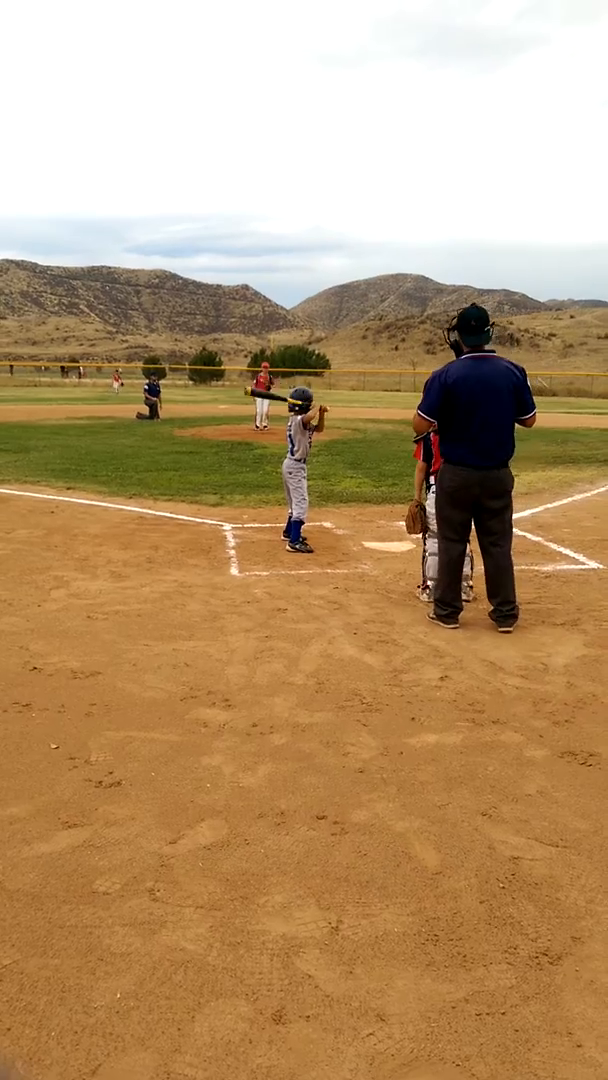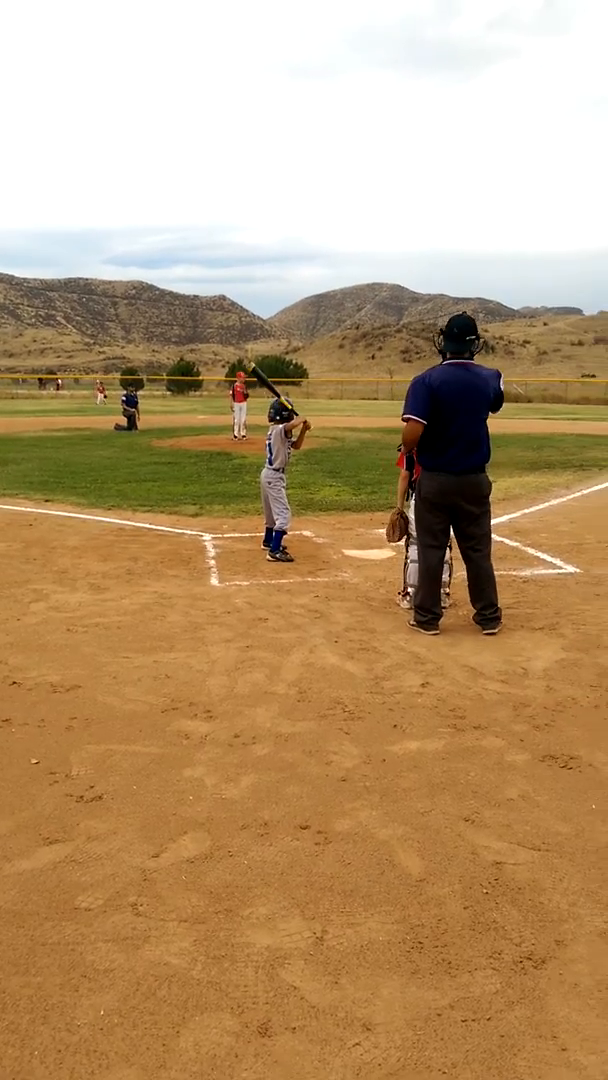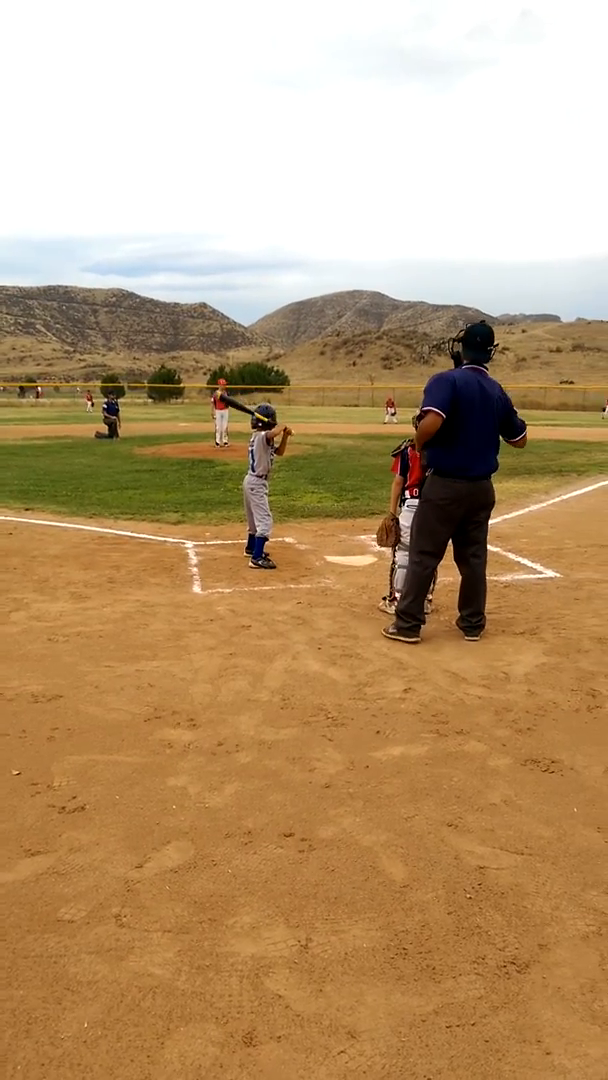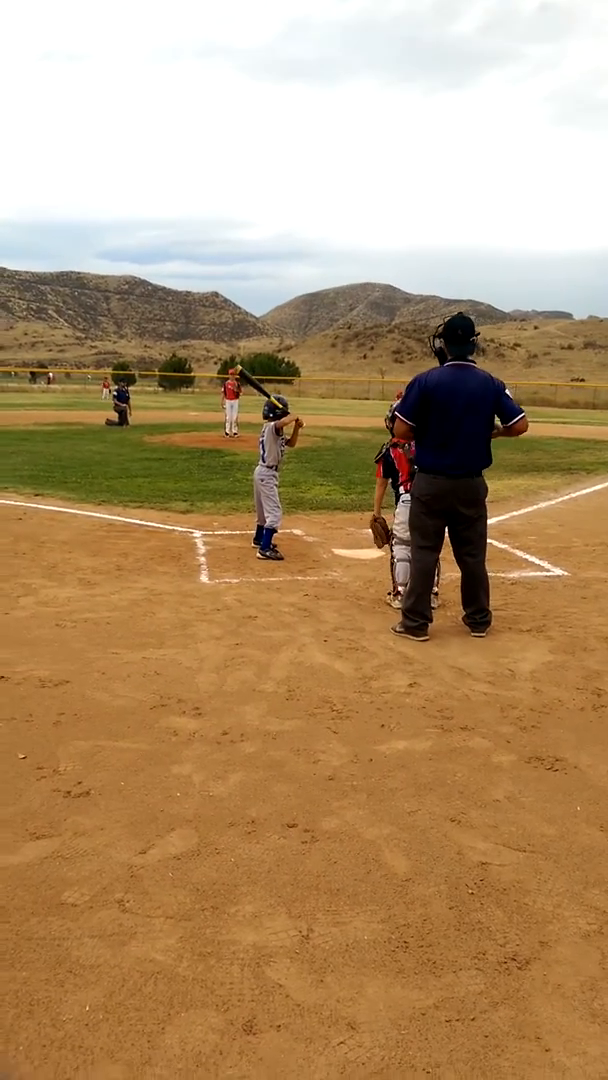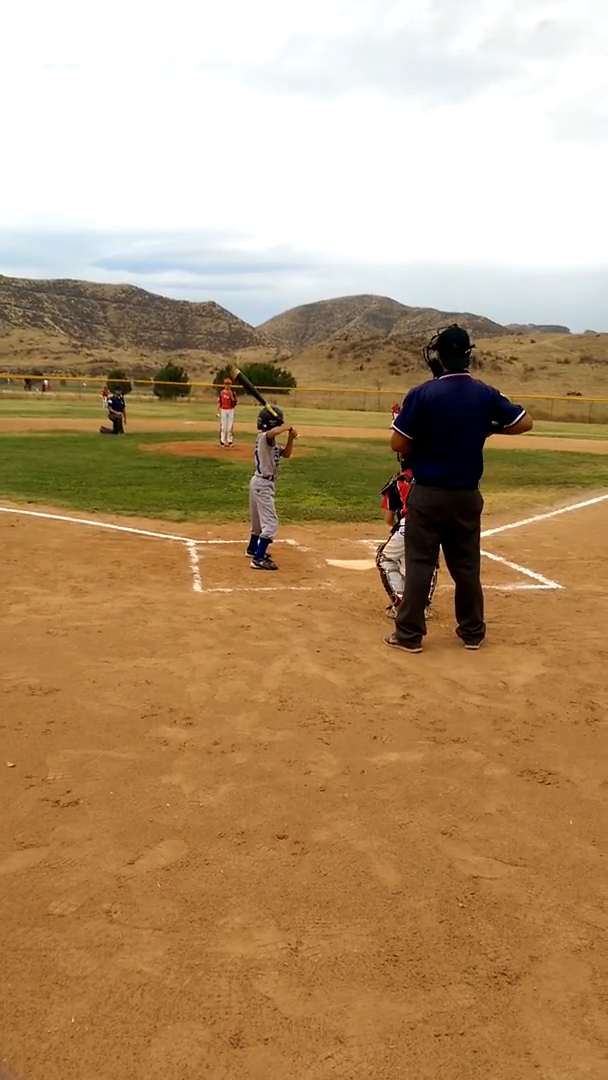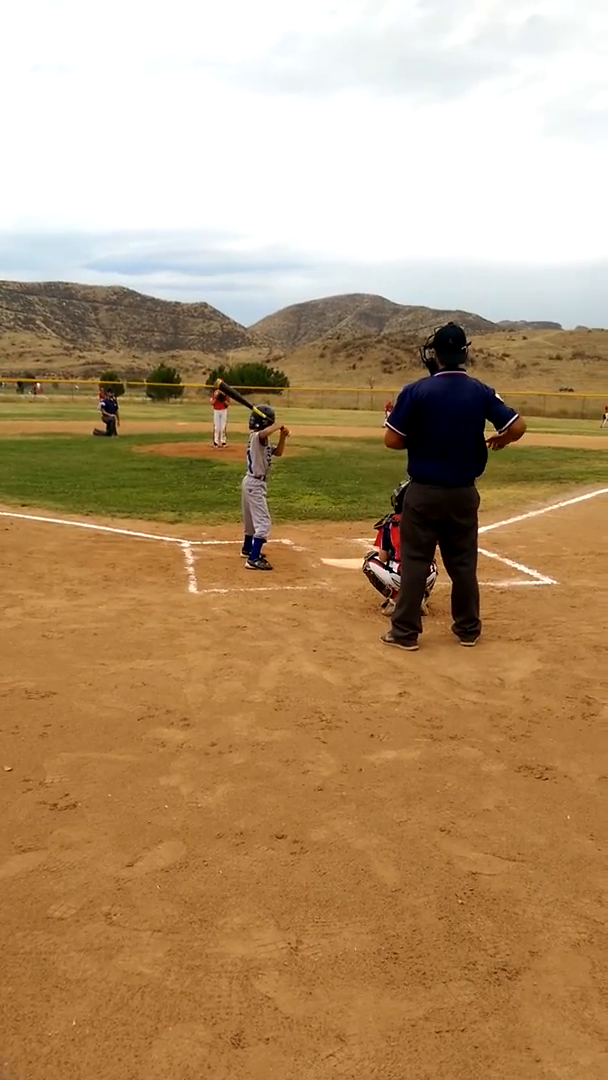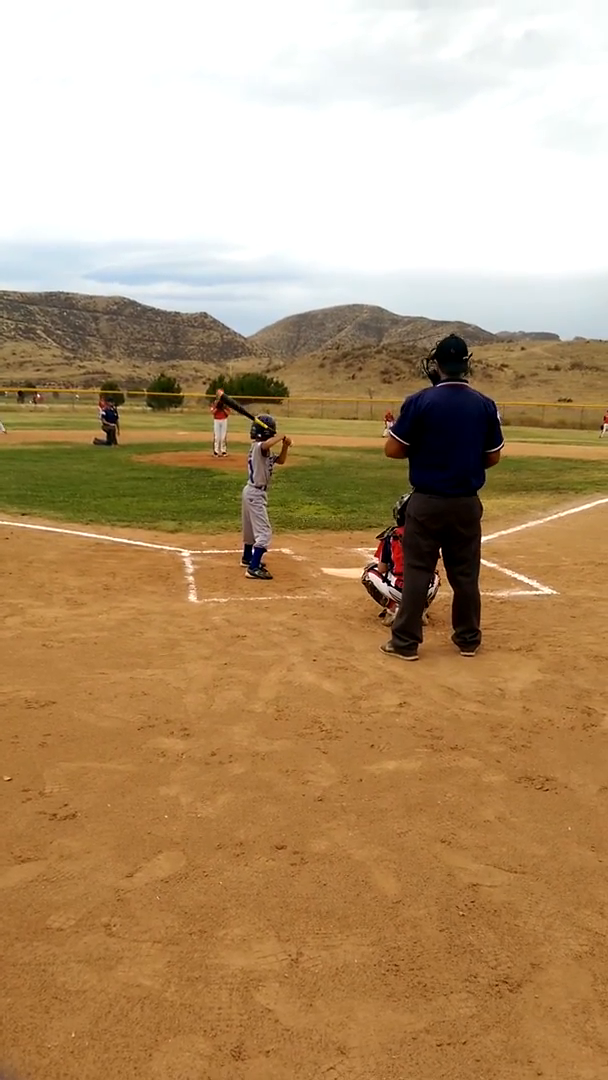
dt=0.7s
person 1, frame 1
left shoulder: (445, 376)
right shoulder: (513, 372)
left elbow: (421, 426)
right elbow: (528, 420)
left hip: (457, 474)
right hip: (497, 474)
left knee: (452, 543)
right knee: (498, 545)
left ankle: (447, 610)
right ankle: (505, 613)
person 1, frame 2
left shoulder: (428, 380)
right shoulder: (489, 379)
left elbow: (412, 432)
left wrist: (408, 449)
left hip: (435, 480)
right hip: (474, 480)
left knee: (431, 549)
right knee: (478, 550)
left ankle: (427, 617)
right ankle: (489, 616)
person 1, frame 3
left shoulder: (447, 380)
right shoulder: (498, 393)
left elbow: (430, 424)
right elbow: (520, 440)
left wrist: (418, 443)
left hip: (445, 484)
right hip: (481, 487)
left knee: (424, 555)
right knee: (474, 556)
left ankle: (407, 624)
right ankle: (472, 623)
person 1, frame 4
left shoulder: (426, 381)
right shoulder: (490, 384)
left elbow: (401, 430)
right elbow: (520, 425)
right wrist: (494, 430)
left hip: (431, 482)
right hip: (471, 484)
left knee: (424, 553)
right knee: (472, 554)
left ankle: (416, 622)
right ankle: (478, 620)
person 1, frame 5
left shoulder: (422, 394)
right shoulder: (485, 394)
left elbow: (398, 444)
right elbow: (524, 422)
left hip: (428, 495)
right hip: (466, 495)
left knee: (419, 565)
right knee: (467, 565)
left ankle: (409, 634)
right ankle: (472, 631)
person 1, frame 6
left shoulder: (416, 391)
right shoulder: (481, 392)
left elbow: (392, 440)
right elbow: (517, 427)
right wrist: (498, 441)
left hip: (424, 492)
right hip: (463, 492)
left knee: (415, 562)
right knee: (463, 563)
left ankle: (405, 632)
right ankle: (468, 629)
person 1, frame 7
left shoulder: (420, 401)
right shoulder: (485, 405)
left elbow: (393, 449)
right elbow: (493, 457)
left hip: (426, 502)
right hip: (466, 503)
left knee: (417, 572)
right knee: (465, 573)
left ankle: (405, 642)
right ankle: (468, 639)
